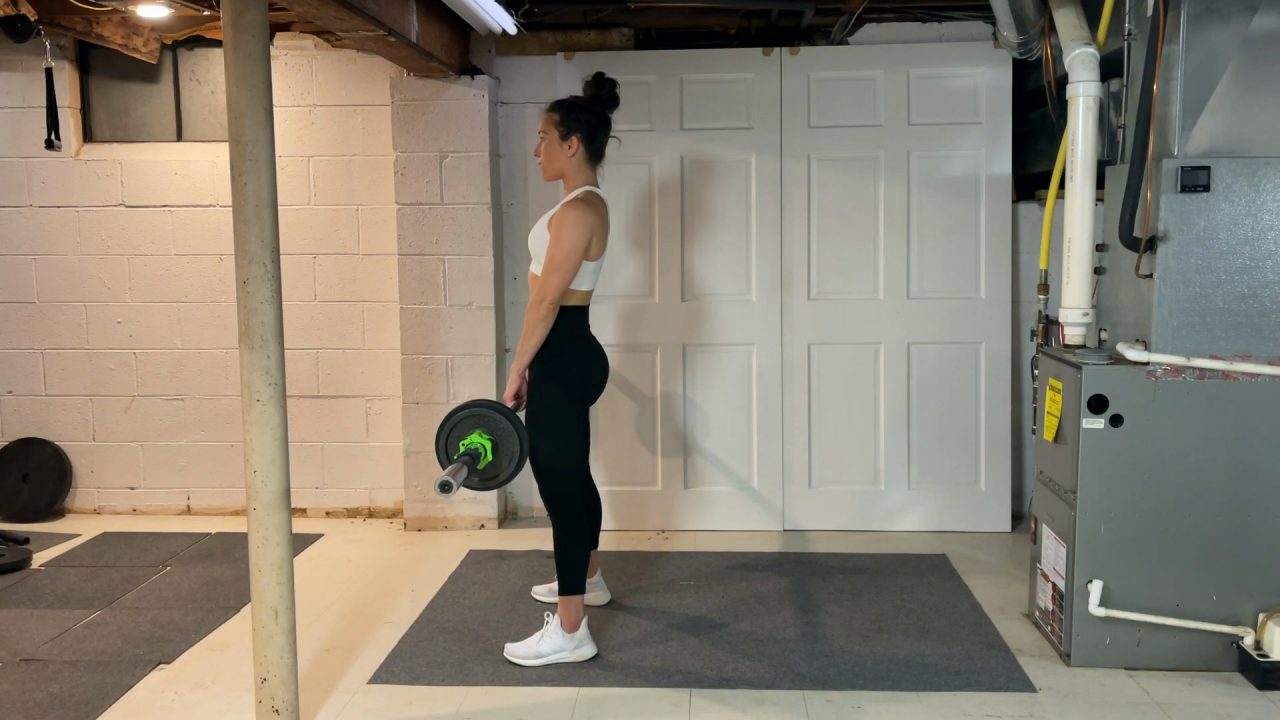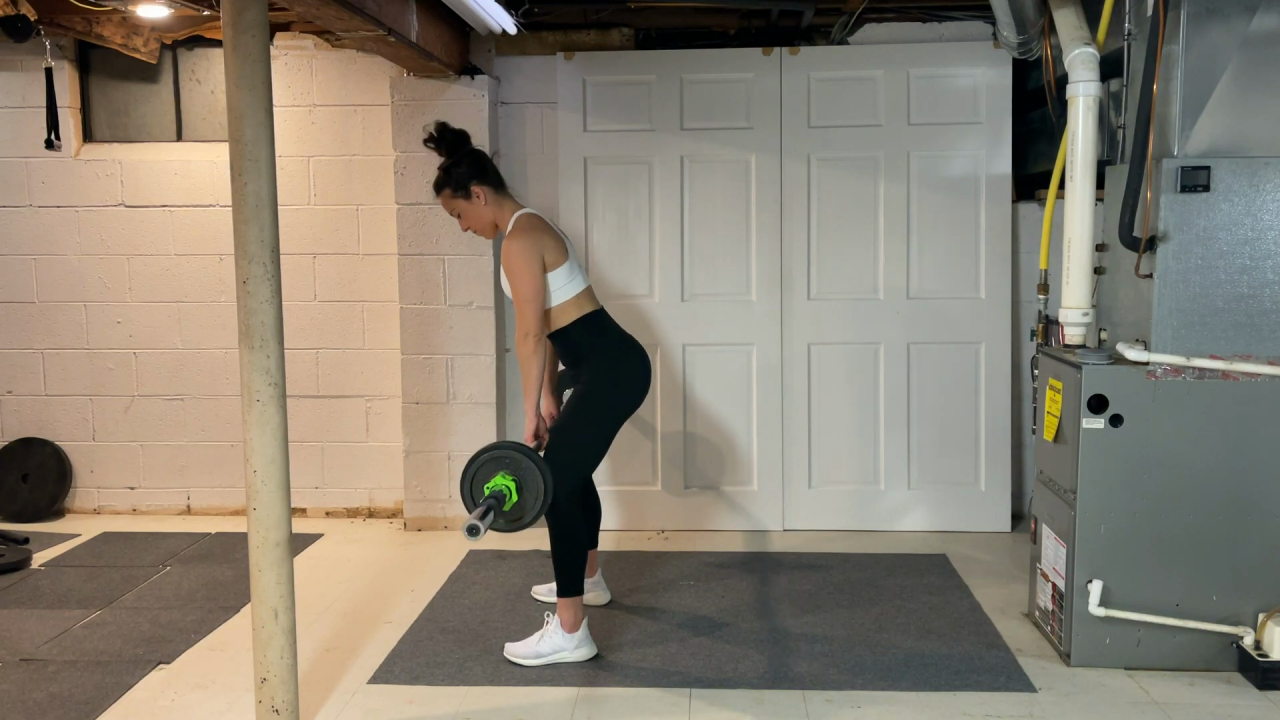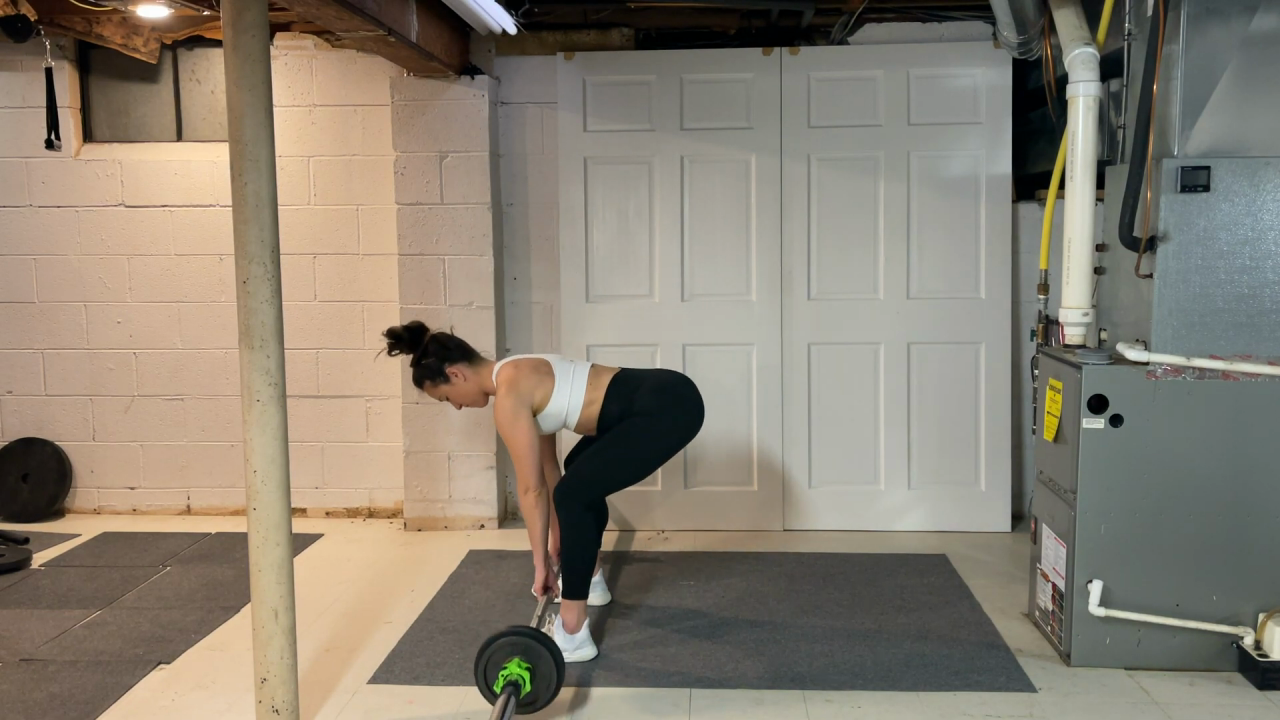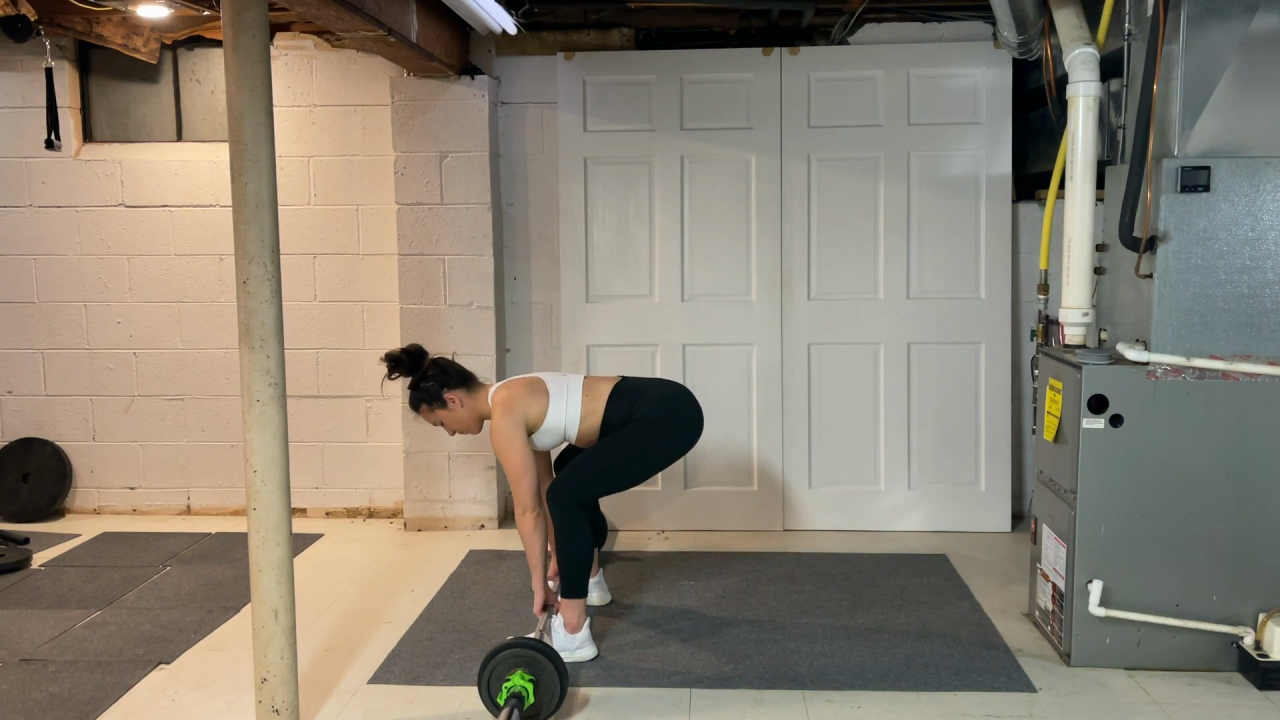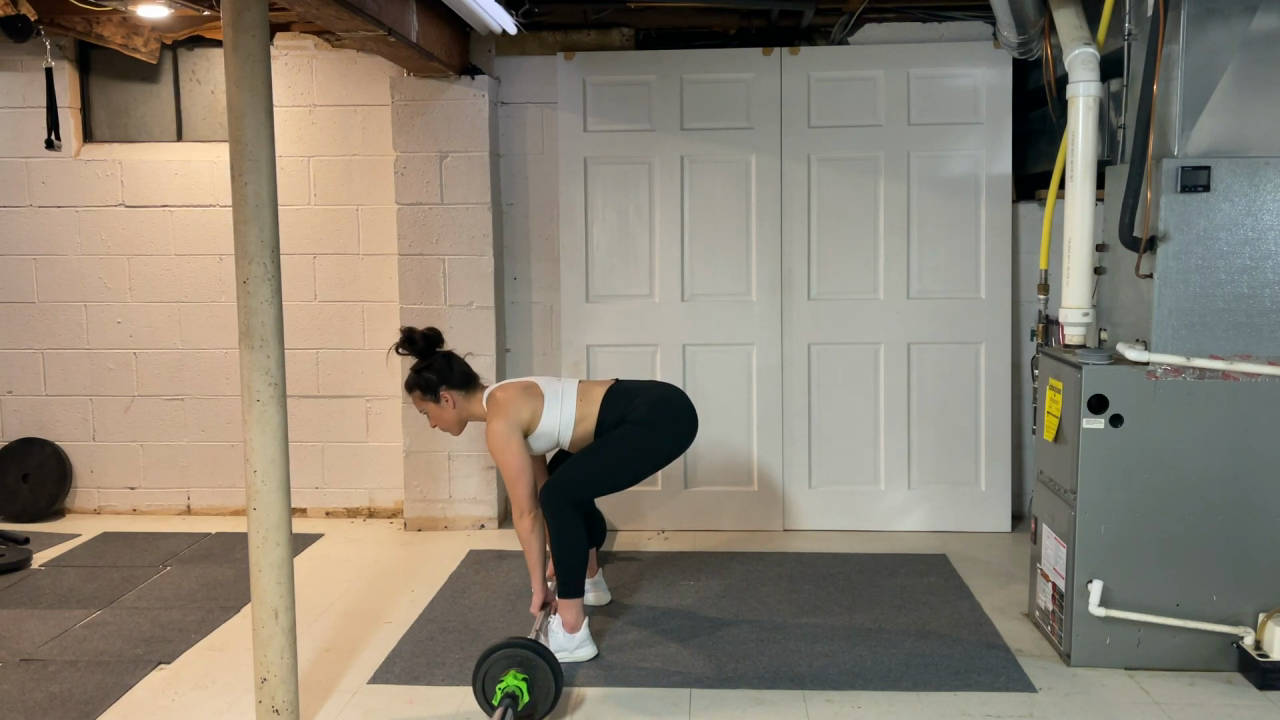
dt=1s
person 1, frame 1
left shoulder: (578, 211)
right shoulder: (583, 204)
left elbow: (546, 300)
left wrist: (516, 372)
right wrist: (533, 365)
left hip: (562, 361)
right hip: (569, 356)
left knee: (559, 487)
right knee: (571, 477)
left ankle: (570, 632)
right ankle: (587, 579)
person 1, frame 2
left shoulder: (519, 240)
right shoulder: (532, 228)
left elbow: (530, 335)
left wrist: (531, 413)
right wrist: (549, 399)
left hip: (609, 370)
right hip: (610, 364)
left knee: (556, 485)
right knee: (569, 472)
left ankle: (570, 633)
right ankle: (588, 579)
person 1, frame 3
left shoulder: (508, 395)
right shoulder: (517, 377)
left elbow: (531, 489)
right elbow: (547, 466)
left wrist: (541, 564)
right wrist: (556, 532)
left hip: (667, 409)
right hip: (662, 398)
left knee: (573, 494)
right knee: (579, 472)
left ankle: (572, 635)
right ankle: (590, 579)
person 1, frame 4
left shoulder: (504, 416)
right shoulder: (512, 400)
left elbow: (528, 509)
right elbow: (544, 484)
left wrist: (540, 585)
right wrist: (556, 554)
left hip: (667, 417)
right hip: (656, 408)
left knee: (567, 495)
right knee: (571, 473)
left ankle: (573, 635)
right ankle: (590, 580)
person 1, frame 5
left shoulder: (500, 420)
right shoulder: (507, 403)
left elbow: (526, 511)
right elbow: (539, 488)
left wrist: (539, 585)
right wrist: (557, 558)
left hip: (662, 418)
right hip: (651, 409)
left knee: (560, 494)
right knee: (565, 478)
left ankle: (572, 635)
right ankle: (589, 579)
